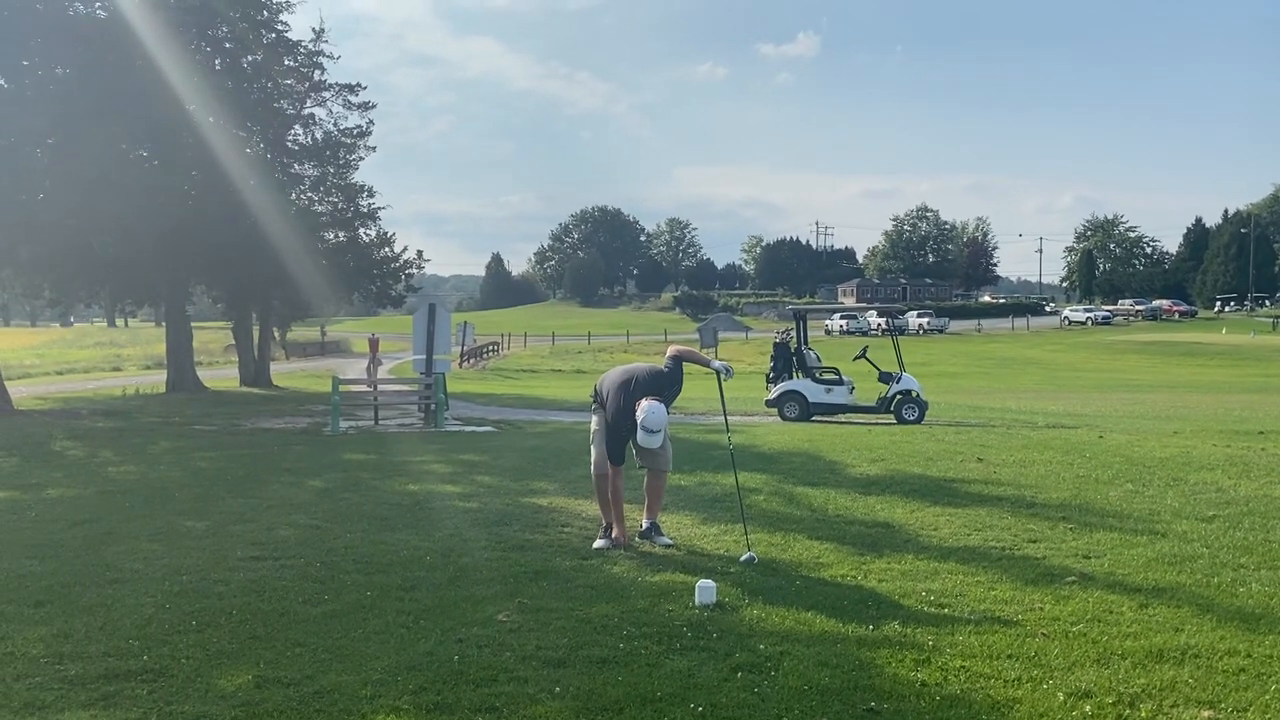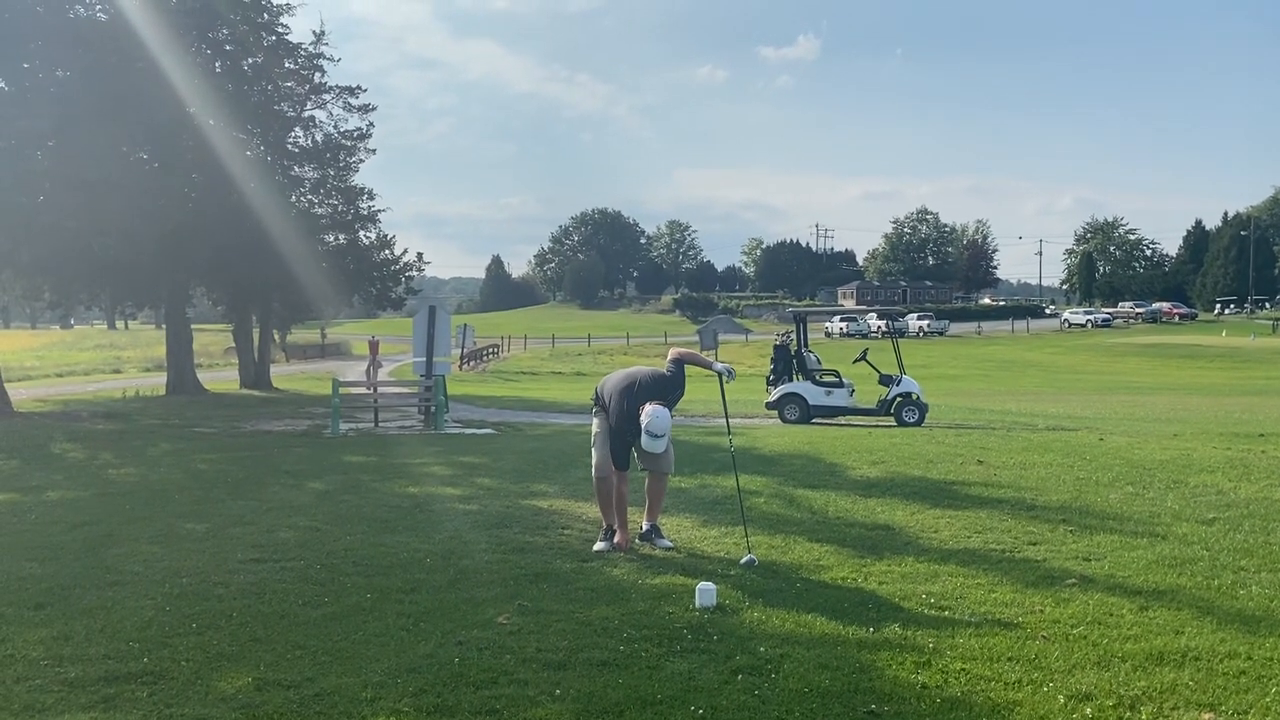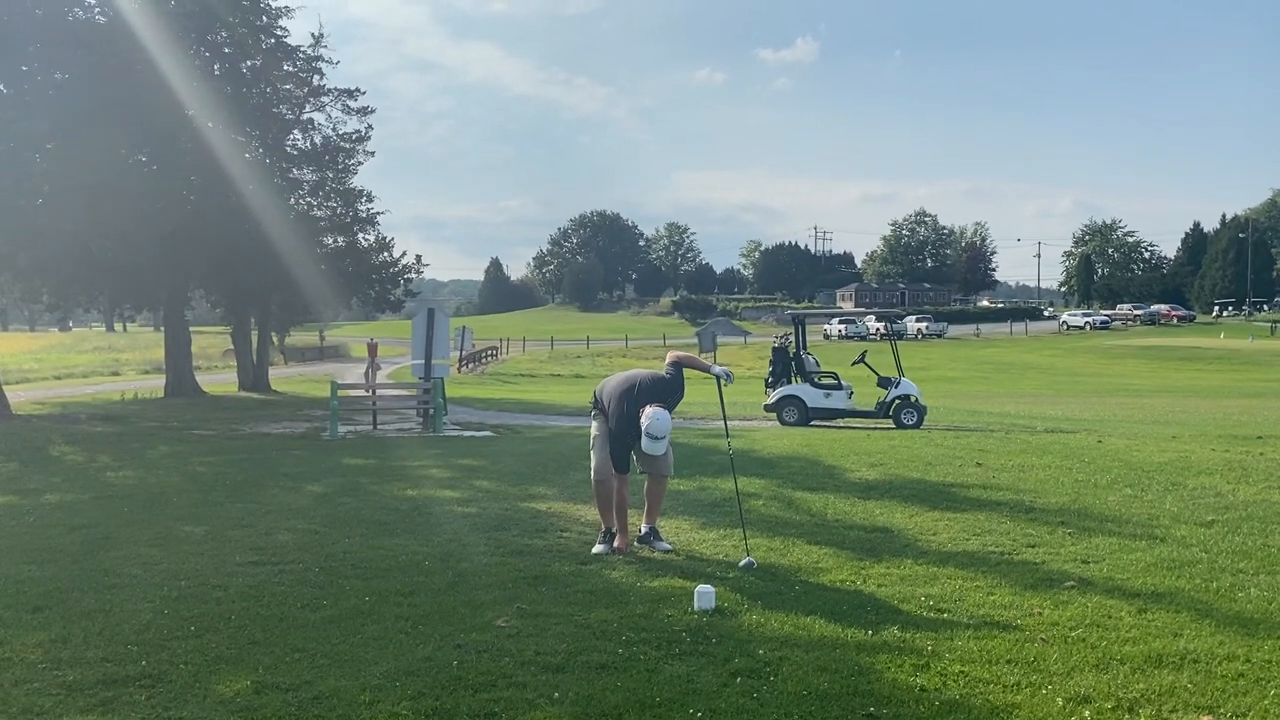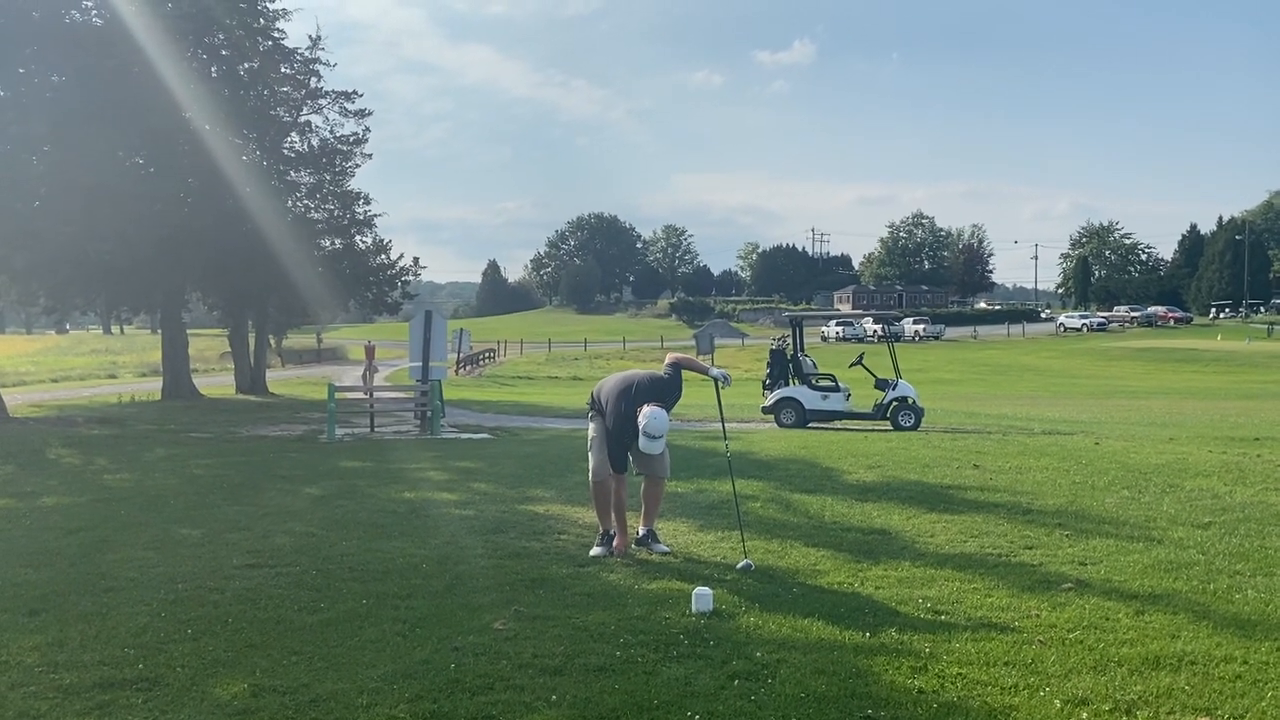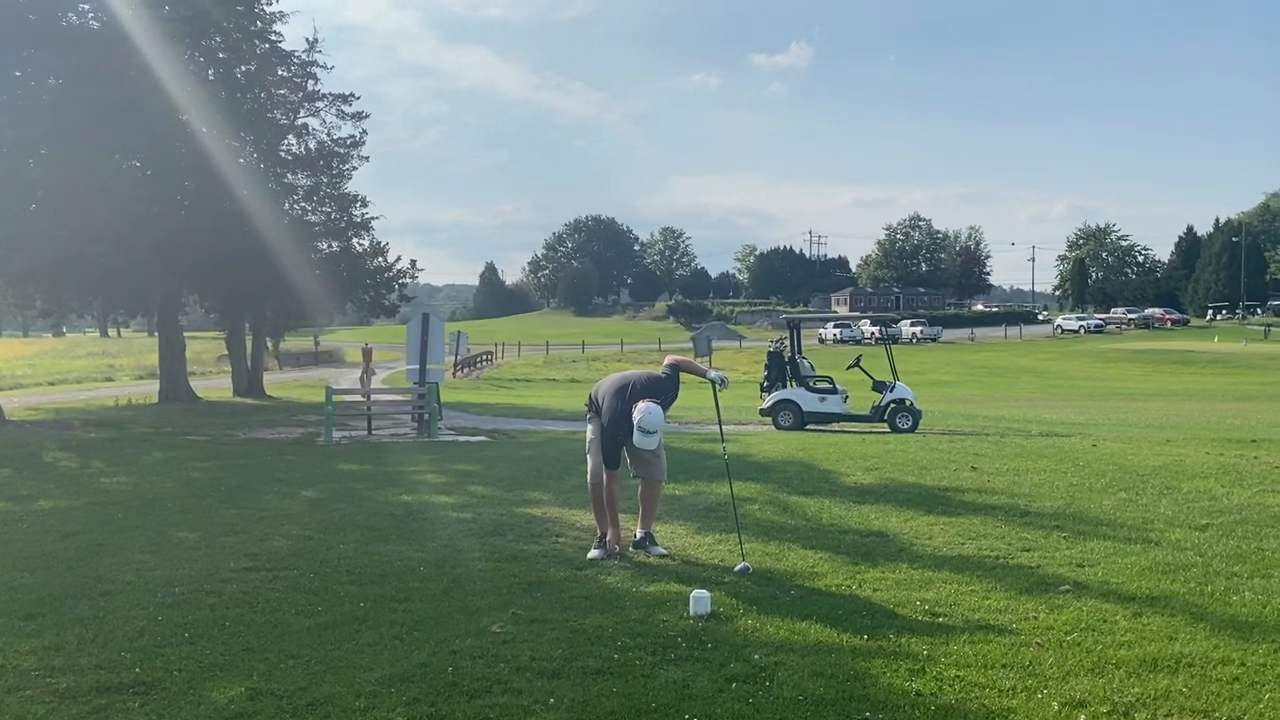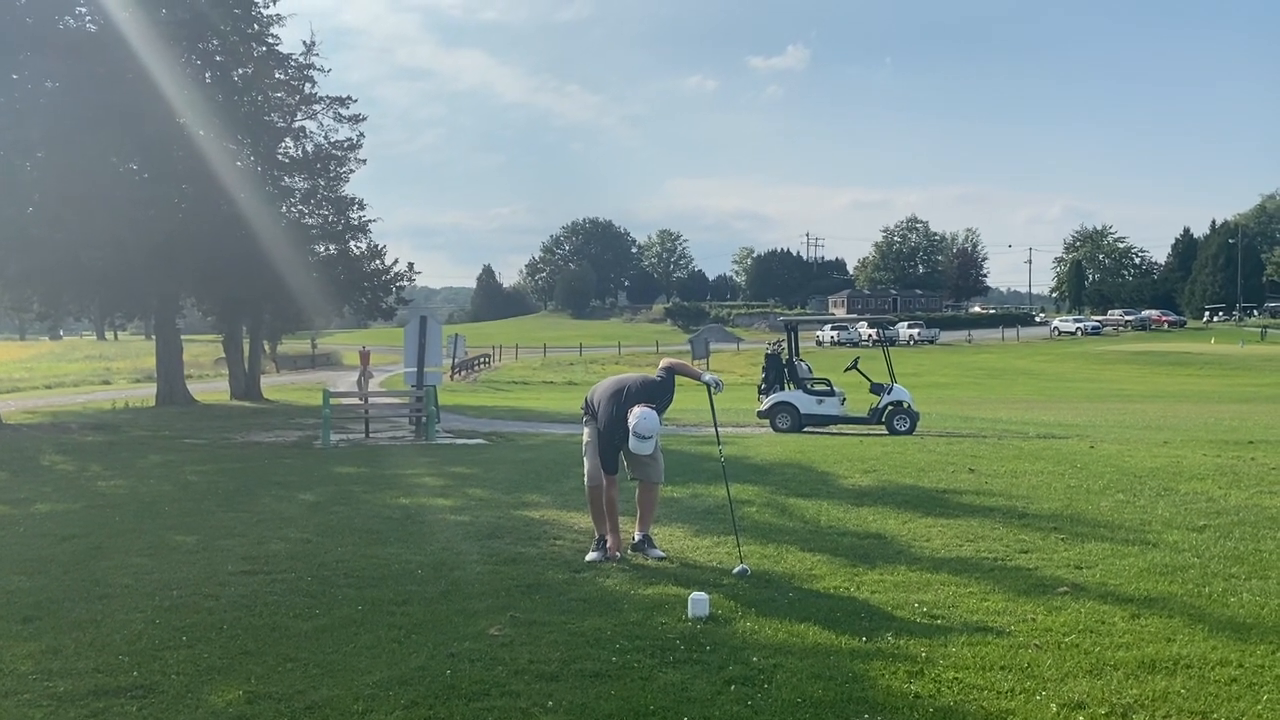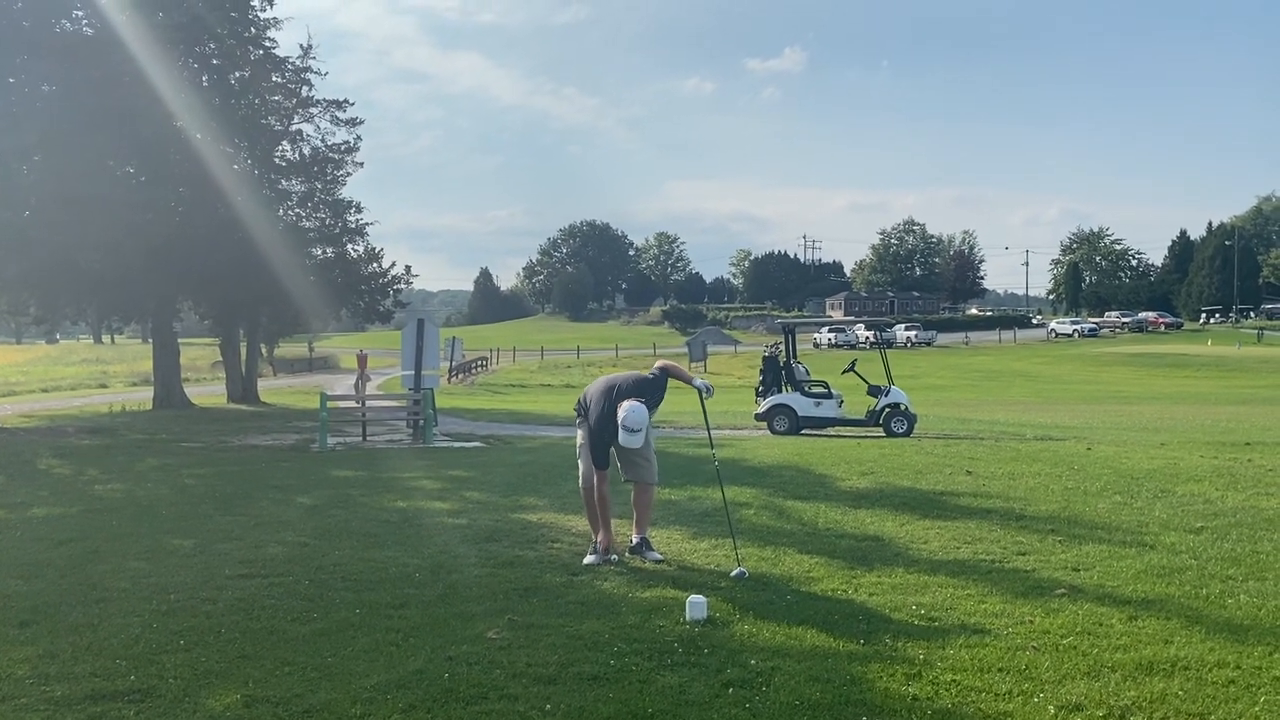
dt=0.4s
person 1, frame 1
left shoulder: (668, 382)
right shoulder: (619, 422)
left elbow: (674, 350)
right elbow: (616, 475)
left wrist: (711, 362)
right wrist: (619, 524)
right hip: (605, 404)
left knee: (661, 462)
right knee: (601, 466)
left ankle: (649, 525)
right ankle: (608, 526)
person 1, frame 2
left shoulder: (671, 387)
right shoulder: (622, 426)
left elbow: (675, 352)
right elbow: (621, 481)
left wrist: (713, 365)
right wrist: (623, 530)
left hip: (645, 398)
right hip: (607, 407)
left knee: (662, 465)
right knee: (602, 468)
left ankle: (649, 527)
right ankle: (610, 528)
person 1, frame 3
left shoulder: (671, 389)
right shoulder: (622, 429)
left elbow: (673, 356)
right elbow: (621, 484)
left wrist: (711, 368)
right wrist: (622, 534)
left hip: (642, 400)
right hip: (605, 411)
left knee: (662, 468)
right knee: (601, 471)
left ankle: (648, 529)
right ankle: (608, 531)
person 1, frame 4
left shoulder: (669, 389)
right shoulder: (620, 429)
left elbow: (672, 357)
right elbow: (619, 484)
left wrist: (709, 370)
right wrist: (622, 534)
left hip: (644, 409)
right hip: (603, 412)
left knee: (658, 470)
right knee: (600, 473)
left ankle: (646, 532)
right ankle: (607, 533)
person 1, frame 5
left shoulder: (666, 388)
right shoulder: (614, 426)
left elbow: (672, 359)
right elbow: (611, 478)
left wrist: (707, 372)
right wrist: (614, 528)
left hip: (645, 416)
right hip: (601, 413)
left knee: (655, 472)
right knee: (598, 474)
left ankle: (643, 534)
right ankle: (603, 536)
person 1, frame 6
left shoulder: (661, 392)
right shoulder: (611, 431)
left elbow: (667, 362)
right elbow: (610, 484)
left wrist: (702, 376)
right wrist: (614, 534)
left hip: (640, 419)
right hip: (597, 417)
left knee: (653, 475)
right knee: (594, 477)
left ankle: (641, 537)
right ankle: (602, 538)
person 1, frame 7
left shoulder: (651, 388)
right shoulder: (600, 426)
left elbow: (663, 365)
right elbow: (601, 482)
left wrist: (694, 381)
right wrist: (605, 531)
left hip: (635, 419)
right hip: (591, 419)
left knee: (646, 476)
right knee: (589, 479)
left ankle: (639, 539)
right ankle: (600, 542)
